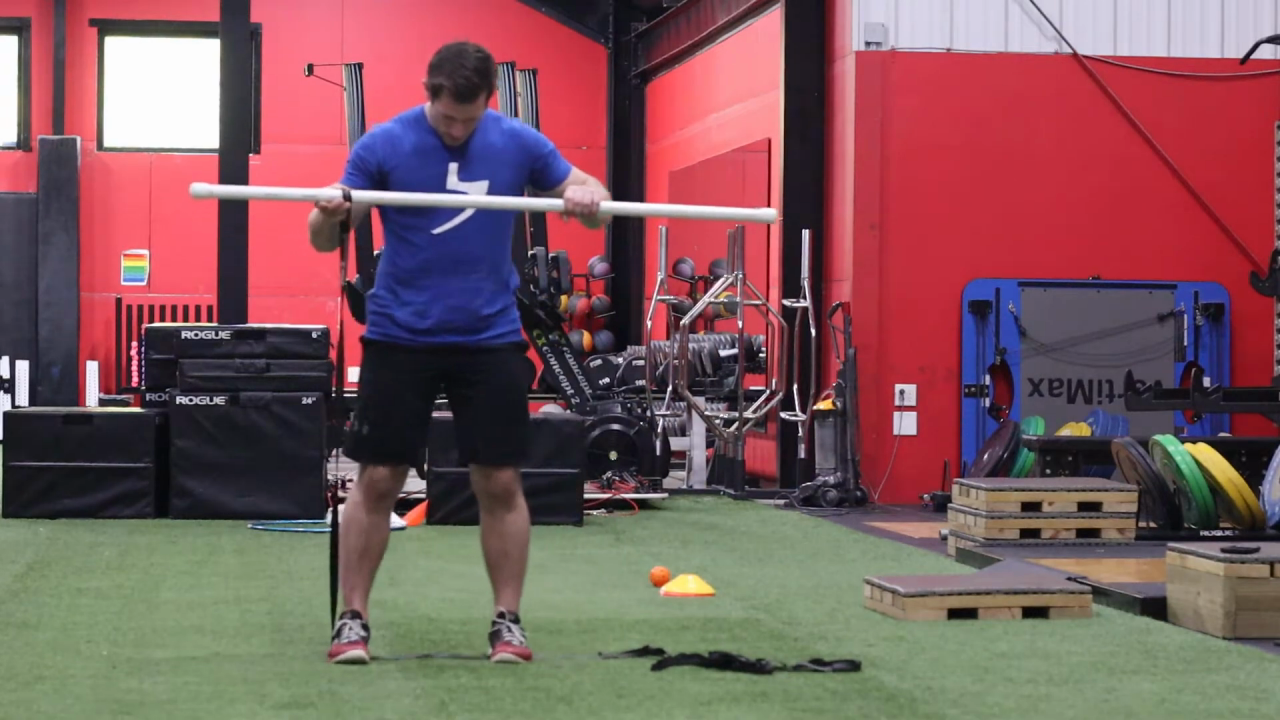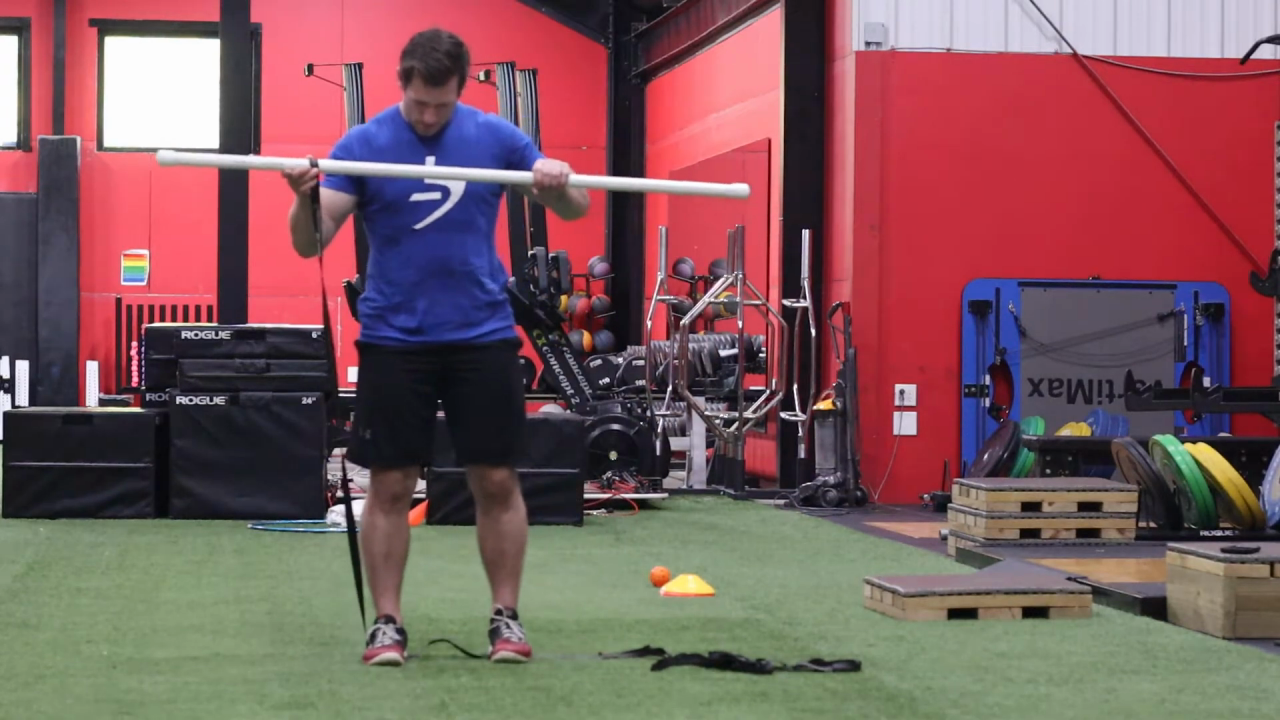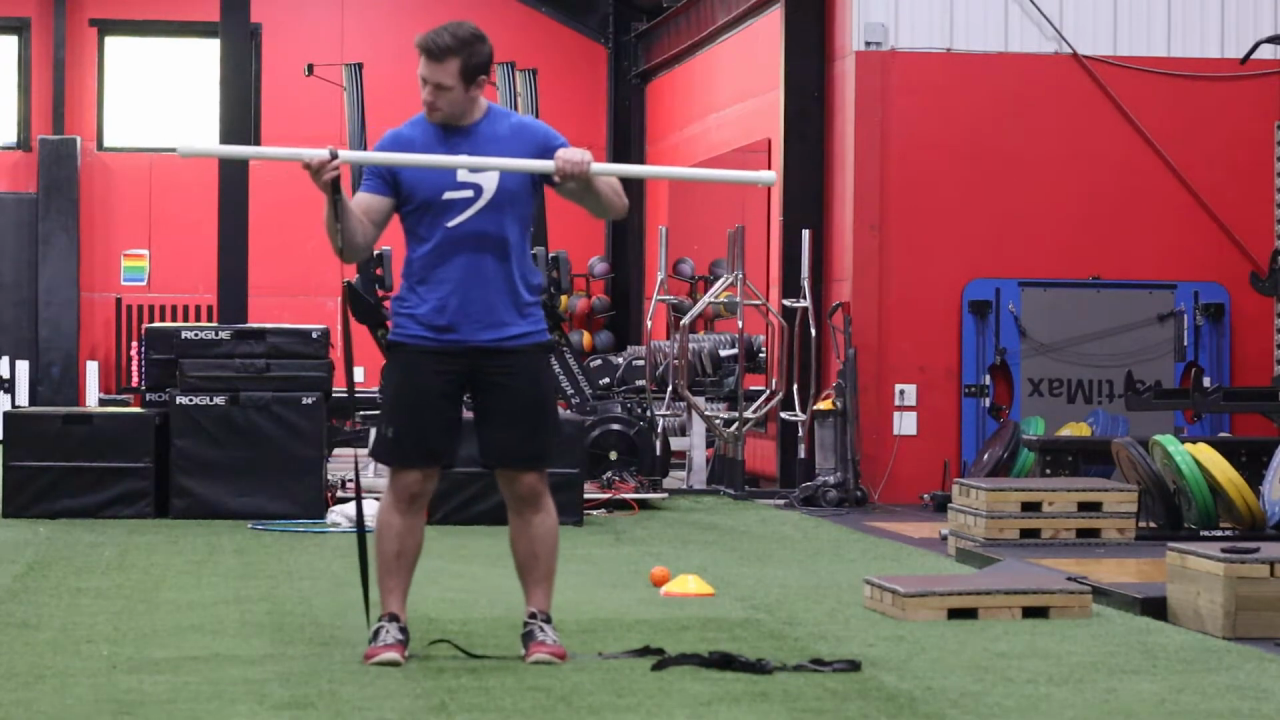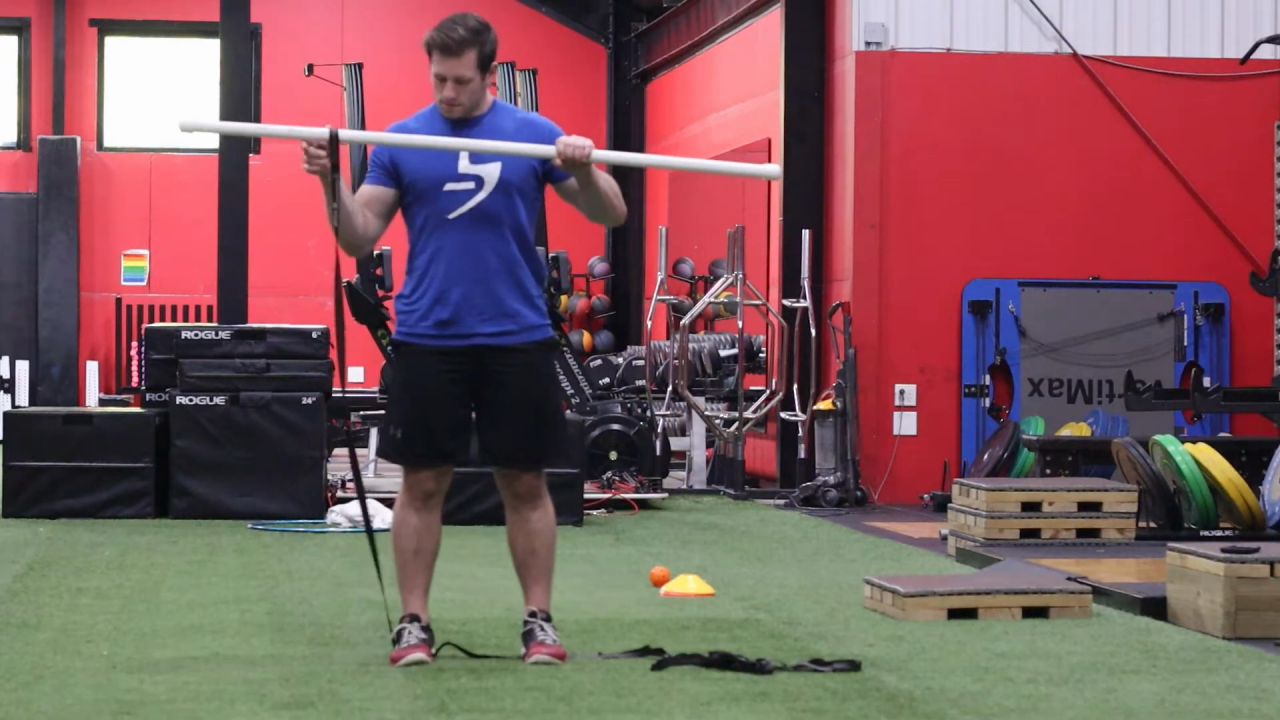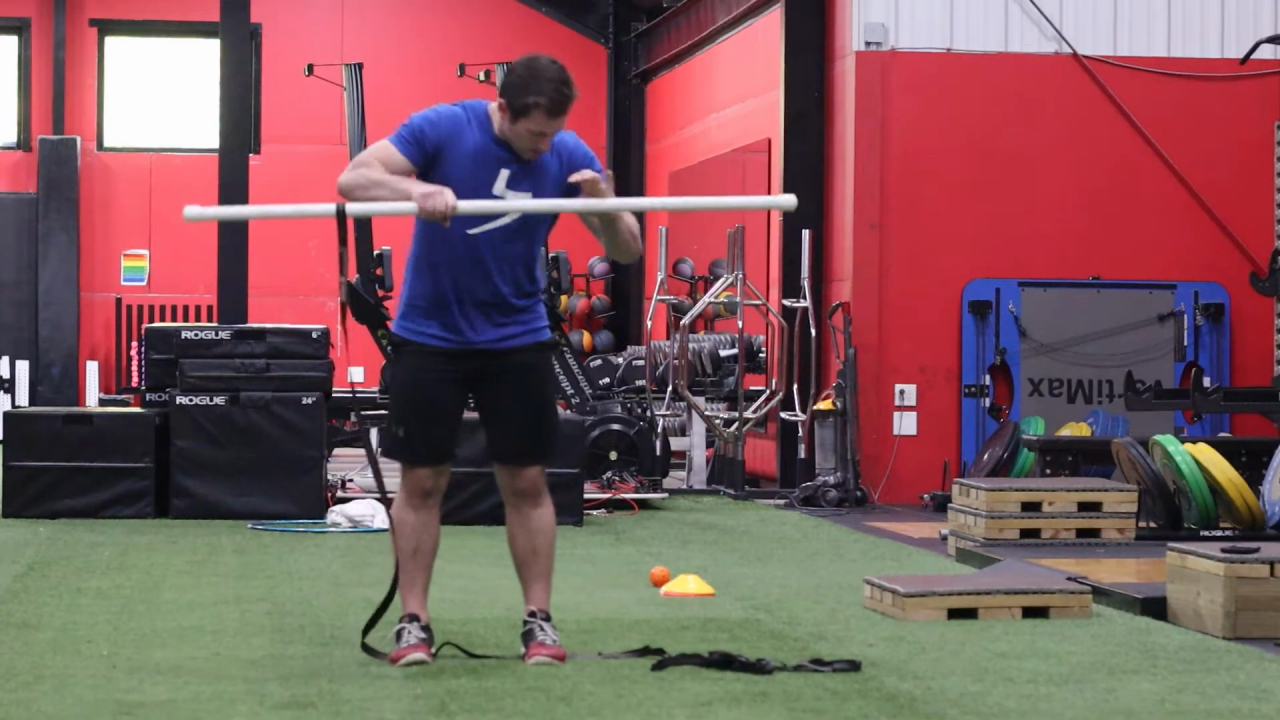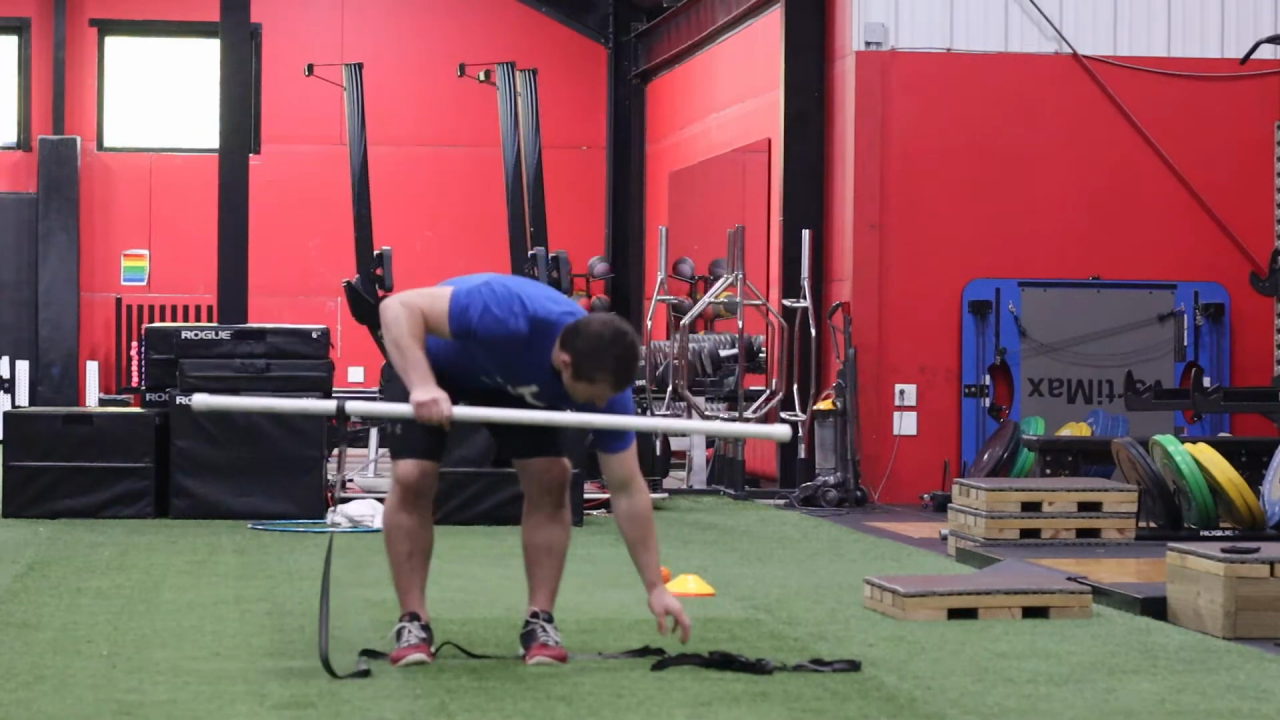
dt=0.5s
person 1, frame 1
left shoulder: (521, 143)
right shoulder: (382, 145)
left elbow: (595, 203)
right elbow: (324, 240)
left wrist: (589, 200)
right wrist: (329, 214)
left hip: (490, 339)
right hip: (399, 337)
left knee: (500, 482)
right knee: (377, 479)
left ankle: (507, 620)
right ankle: (352, 619)
person 1, frame 2
left shoulder: (497, 137)
right shoulder: (361, 145)
left elbow: (575, 208)
right elbow: (309, 242)
left wrist: (559, 183)
right wrist: (303, 197)
left hip: (483, 335)
right hip: (393, 339)
left knee: (496, 481)
right knee: (390, 484)
left ankle: (506, 617)
right ankle: (386, 622)
person 1, frame 3
left shoulder: (531, 137)
right shoulder: (397, 146)
left elbow: (614, 207)
right elbow: (354, 248)
left wrist: (587, 175)
right wrist: (333, 195)
left hip: (515, 338)
right hip: (423, 340)
left knee: (527, 483)
right knee: (408, 483)
left ankle: (538, 620)
right ankle: (391, 621)
person 1, frame 4
left shoulder: (535, 133)
right shoulder: (400, 141)
left elbow: (612, 214)
right elbow: (359, 241)
left wrist: (585, 169)
right wrist: (332, 182)
left hip: (519, 339)
right hip: (428, 340)
left knee: (525, 483)
right knee: (422, 483)
left ankle: (538, 620)
right ankle: (413, 620)
person 1, frame 5
left shoulder: (572, 153)
right shoulder: (443, 126)
left elbow: (623, 249)
right elbow: (352, 179)
left wrist: (605, 205)
right wrist: (415, 188)
left hip: (519, 342)
right hip: (428, 338)
left knee: (527, 480)
right knee: (422, 480)
left ankle: (538, 620)
right ankle: (413, 619)
person 1, frame 6
left shoulder: (605, 387)
right shoulder: (507, 314)
left elbow: (627, 489)
right elbow: (397, 306)
left wrist: (656, 588)
right wrist: (421, 387)
right hip: (431, 362)
left knee: (551, 479)
right knee: (413, 478)
left ankle: (540, 621)
right ankle: (411, 622)
